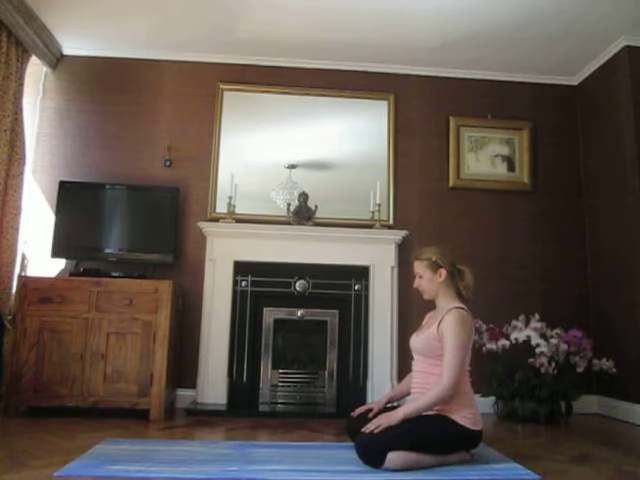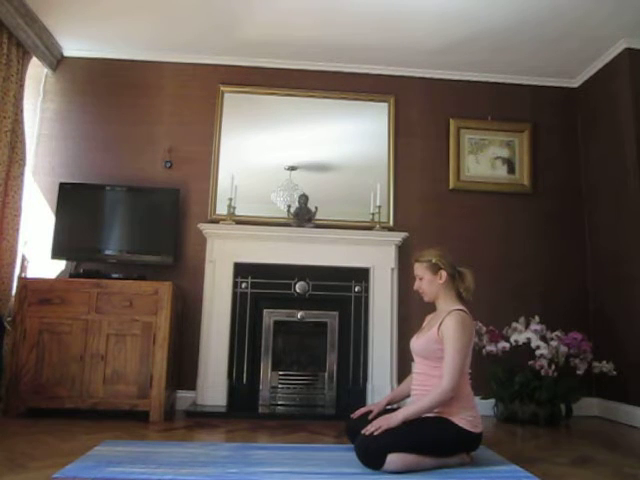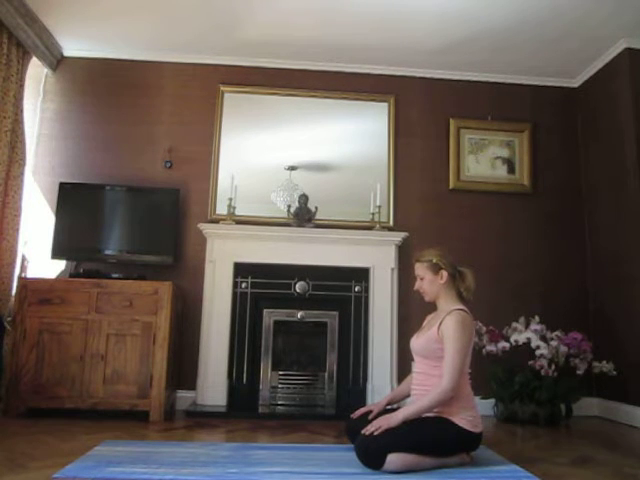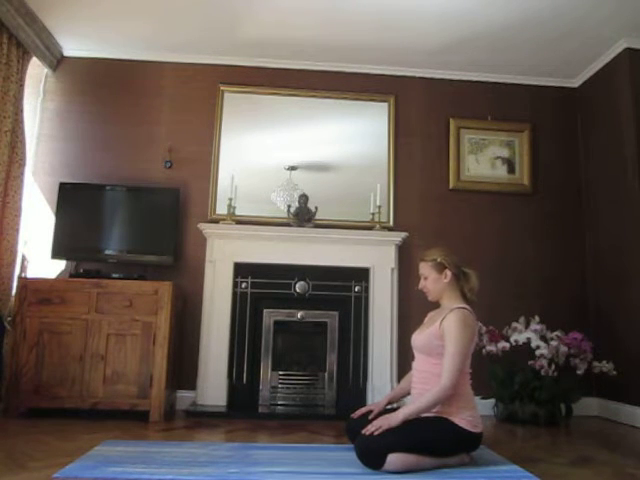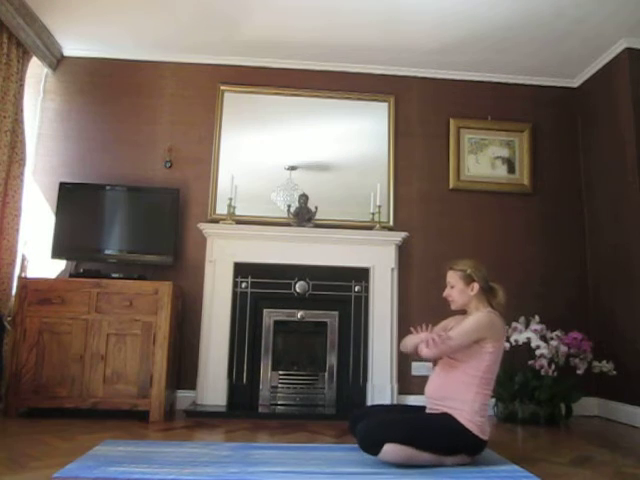
dt=1s
person 1, frame 1
left shoulder: (456, 317)
right shoulder: (432, 316)
left elbow: (448, 385)
left wrist: (398, 414)
right wrist: (385, 400)
left hip: (454, 422)
right hip: (429, 412)
left knee: (368, 447)
right knee: (357, 425)
left ankle: (453, 455)
right ankle: (444, 450)
person 1, frame 2
left shoulder: (456, 319)
right shoulder: (431, 319)
left elbow: (448, 387)
left wrist: (398, 416)
right wrist: (386, 401)
left hip: (454, 424)
right hip: (428, 413)
left knee: (368, 449)
right knee: (356, 425)
left ankle: (453, 457)
right ankle: (444, 452)
person 1, frame 3
left shoulder: (457, 319)
right shoulder: (432, 318)
left elbow: (448, 387)
left wrist: (398, 416)
right wrist: (386, 401)
left hip: (454, 424)
right hip: (429, 414)
left knee: (369, 449)
right knee: (356, 426)
left ankle: (452, 457)
right ankle: (443, 452)
person 1, frame 4
left shoulder: (458, 317)
right shoulder: (433, 316)
left elbow: (447, 385)
right elbow: (419, 370)
left wrist: (399, 416)
right wrist: (386, 401)
left hip: (454, 425)
right hip: (429, 415)
left knee: (368, 449)
right knee: (356, 427)
left ankle: (451, 457)
right ankle: (443, 452)
person 1, frame 5
left shoulder: (487, 320)
right shoulder: (456, 322)
left elbow: (429, 351)
right elbow: (405, 346)
left wrist: (424, 341)
right wrist: (422, 337)
left hip: (463, 427)
right hip: (441, 415)
left knee: (369, 435)
right knee: (359, 419)
left ankle: (449, 457)
right ankle: (443, 450)
